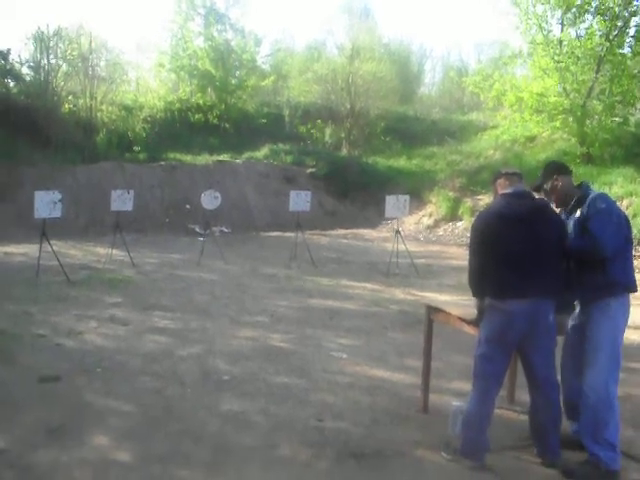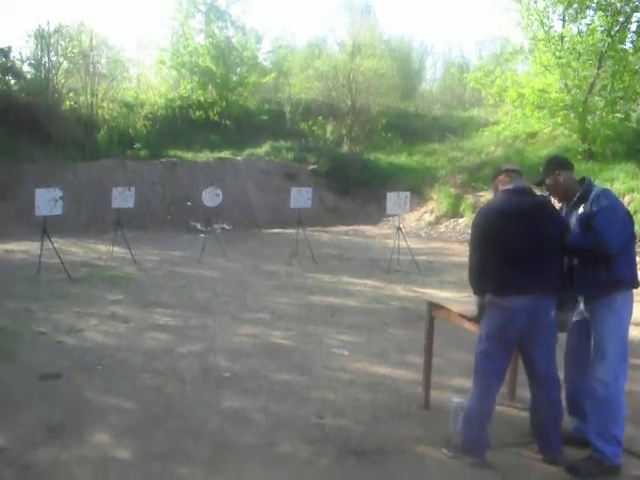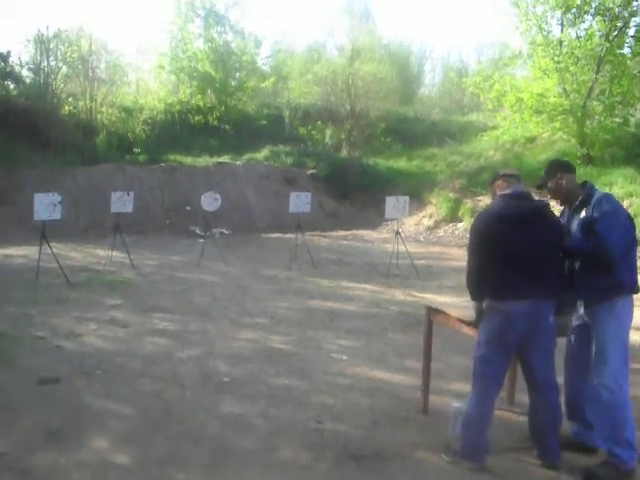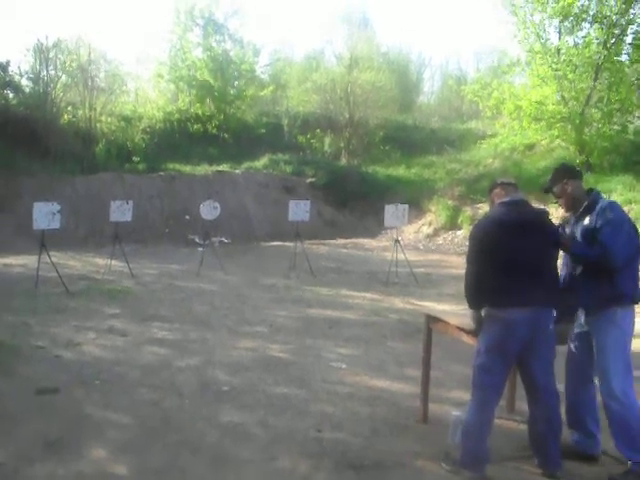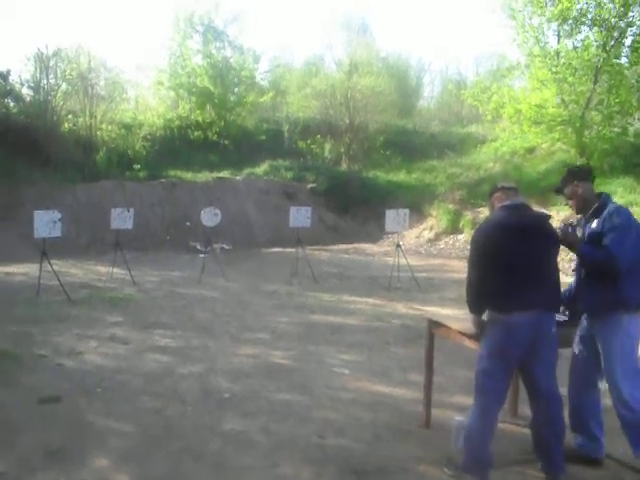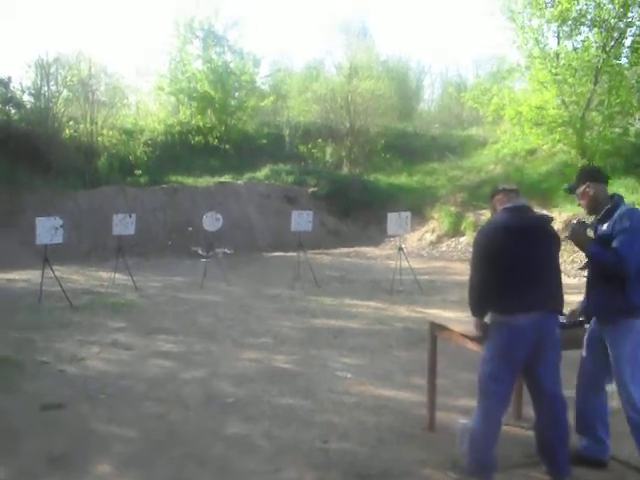
dt=0.1s
person 1, frame 1
left shoulder: (599, 204)
right shoulder: (568, 212)
left elbow: (602, 247)
left wrist: (563, 244)
left hip: (607, 300)
right hip: (583, 300)
left knee: (598, 379)
right knee: (572, 369)
right ankle: (584, 432)
person 1, frame 2
left shoulder: (602, 200)
right shoulder: (570, 208)
left elbow: (607, 244)
left wrist: (566, 240)
left hip: (611, 296)
right hip: (585, 296)
left knee: (605, 374)
right knee: (576, 366)
right ankle: (584, 429)
person 1, frame 3
left shoulder: (604, 205)
right shoulder: (571, 213)
left elbow: (608, 249)
left wrist: (568, 241)
left hip: (611, 301)
right hip: (585, 301)
left knee: (609, 376)
right knee: (577, 369)
right ankle: (585, 435)
person 1, frame 4
left shoulder: (608, 213)
right shoulder: (575, 219)
left elbow: (611, 257)
left wrist: (571, 247)
left hip: (612, 310)
right hip: (585, 309)
left knee: (614, 386)
right knee: (577, 377)
right ankle: (585, 442)
person 1, frame 5
right shoulder: (589, 220)
left elbow: (615, 262)
left wrist: (577, 246)
right wrist: (566, 298)
right hip: (592, 314)
right knee: (581, 382)
right ankle: (588, 446)
person 1, frame 6
right shoulder: (602, 221)
left wrist: (587, 247)
right wrist: (584, 307)
right hip: (603, 317)
right knee: (588, 384)
right ankle: (592, 448)
person 2, frame 1
left shoulder: (489, 217)
right shoulder: (550, 217)
left elbow: (477, 263)
right elbow: (560, 260)
left wrist: (480, 296)
left hip: (505, 306)
right hip: (543, 306)
left knee: (486, 379)
right knee: (544, 380)
left ankle: (471, 448)
right ankle: (550, 450)
person 2, frame 2
left shoulder: (489, 213)
right shoulder: (550, 212)
left elbow: (478, 260)
right elbow: (560, 256)
left wrist: (481, 293)
left hip: (505, 302)
right hip: (543, 302)
left knee: (487, 376)
right knee: (545, 377)
left ankle: (472, 445)
right ankle: (551, 447)
person 2, frame 3
left shoulder: (488, 218)
right shoulder: (548, 217)
left elbow: (477, 264)
right elbow: (557, 261)
left wrist: (479, 297)
left hip: (504, 307)
right hip: (542, 306)
left knee: (486, 380)
right knee: (543, 381)
left ankle: (471, 450)
right ankle: (550, 452)
person 2, frame 4
left shoulder: (487, 225)
right shoulder: (546, 225)
left elbow: (475, 272)
right elbow: (550, 268)
left wrist: (476, 306)
left hip: (504, 314)
right hip: (541, 314)
left knee: (486, 389)
right knee: (544, 389)
person 2, frame 5
left shoulder: (488, 230)
right shoulder: (545, 228)
left elbow: (477, 277)
right elbow: (548, 273)
left wrist: (476, 311)
left hip: (507, 319)
right hip: (544, 317)
left knee: (489, 392)
right knee: (546, 393)
person 2, frame 6
left shoulder: (491, 231)
right shoulder: (547, 229)
left elbow: (480, 279)
right elbow: (550, 274)
left wrist: (479, 314)
left hip: (510, 320)
right hip: (546, 318)
left knee: (493, 395)
right knee: (549, 394)
